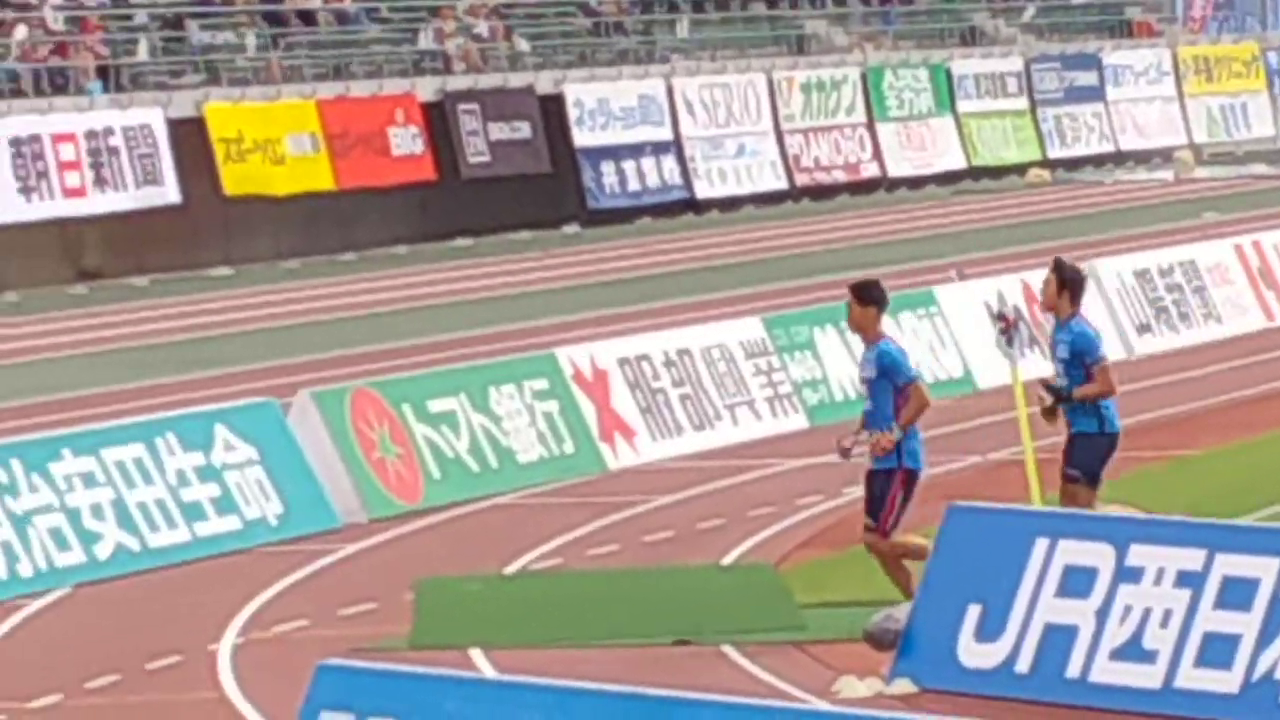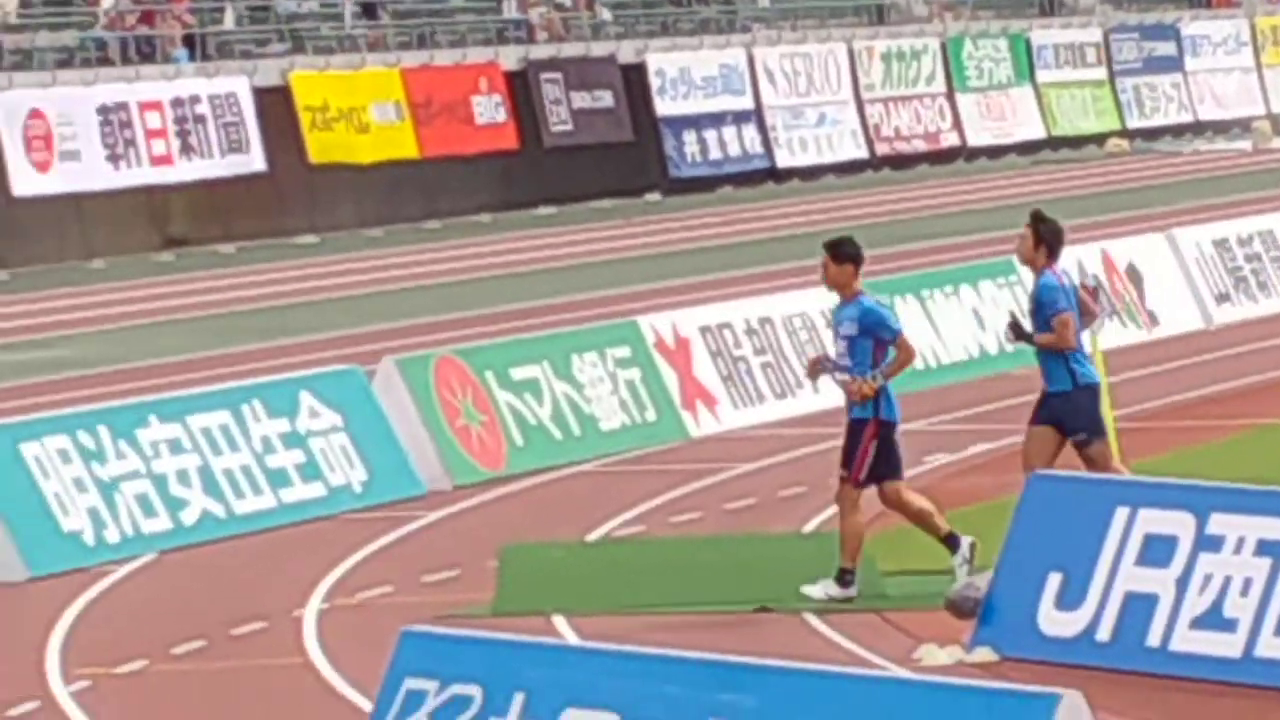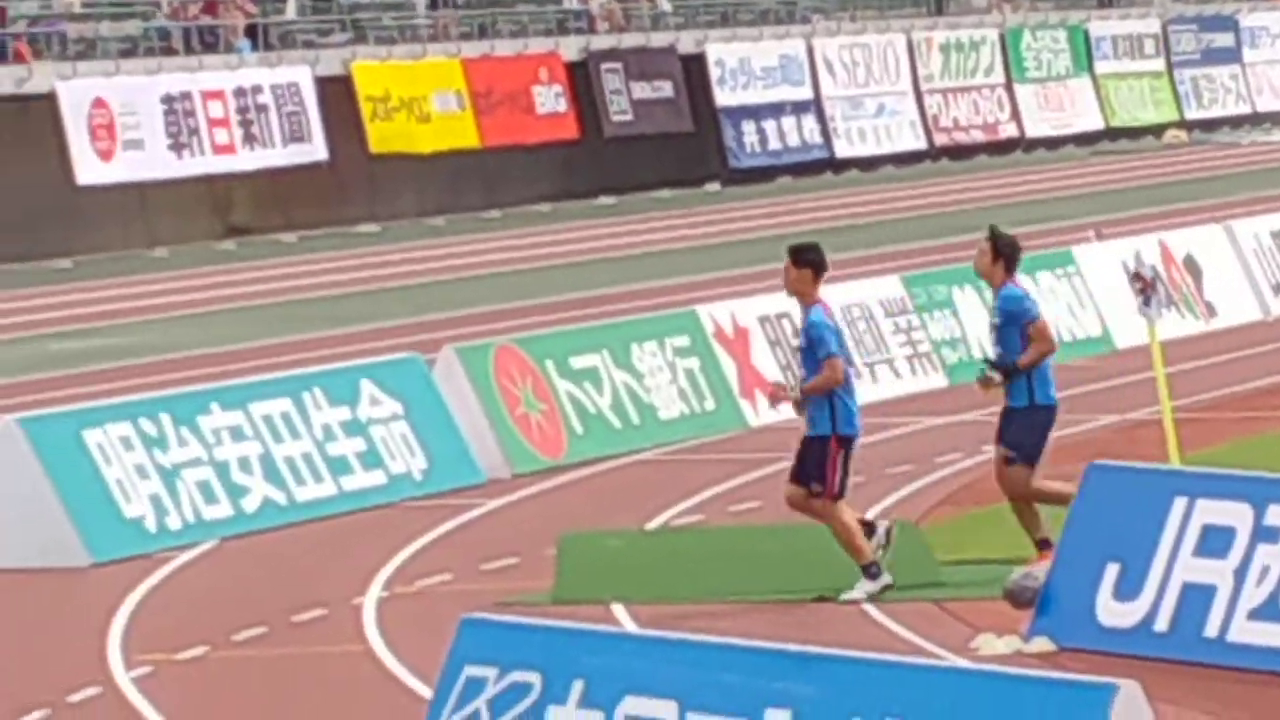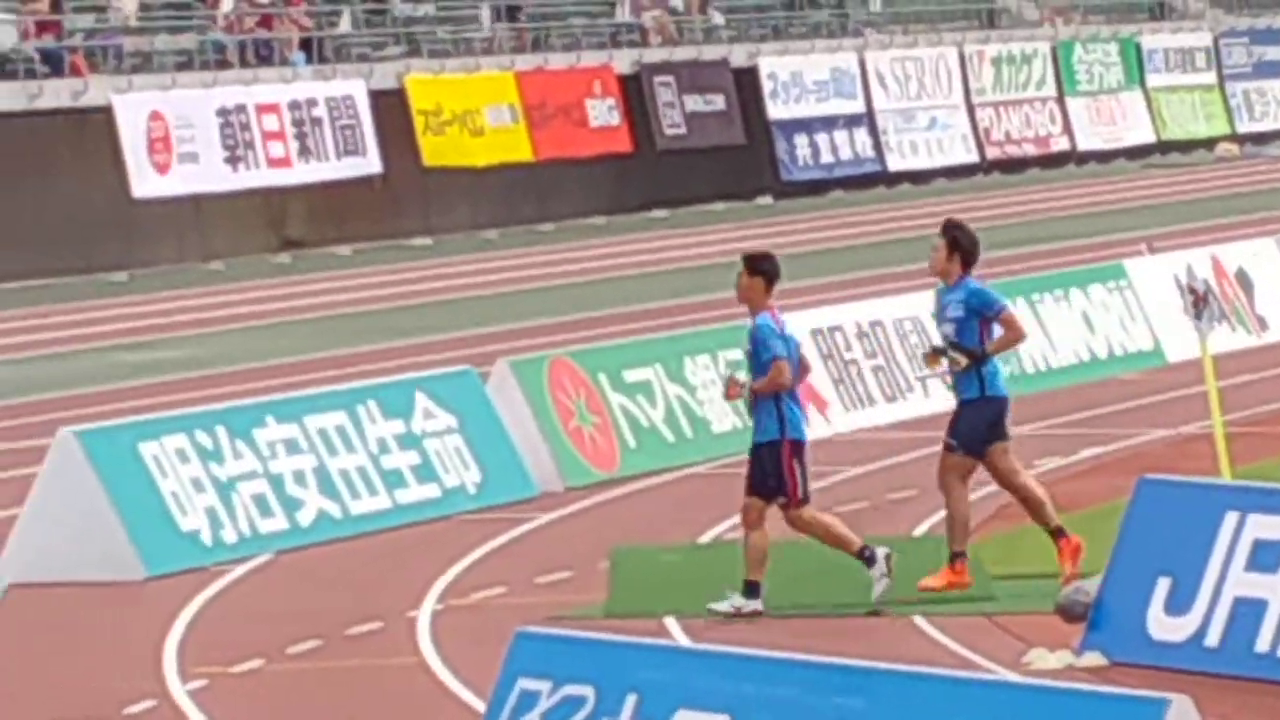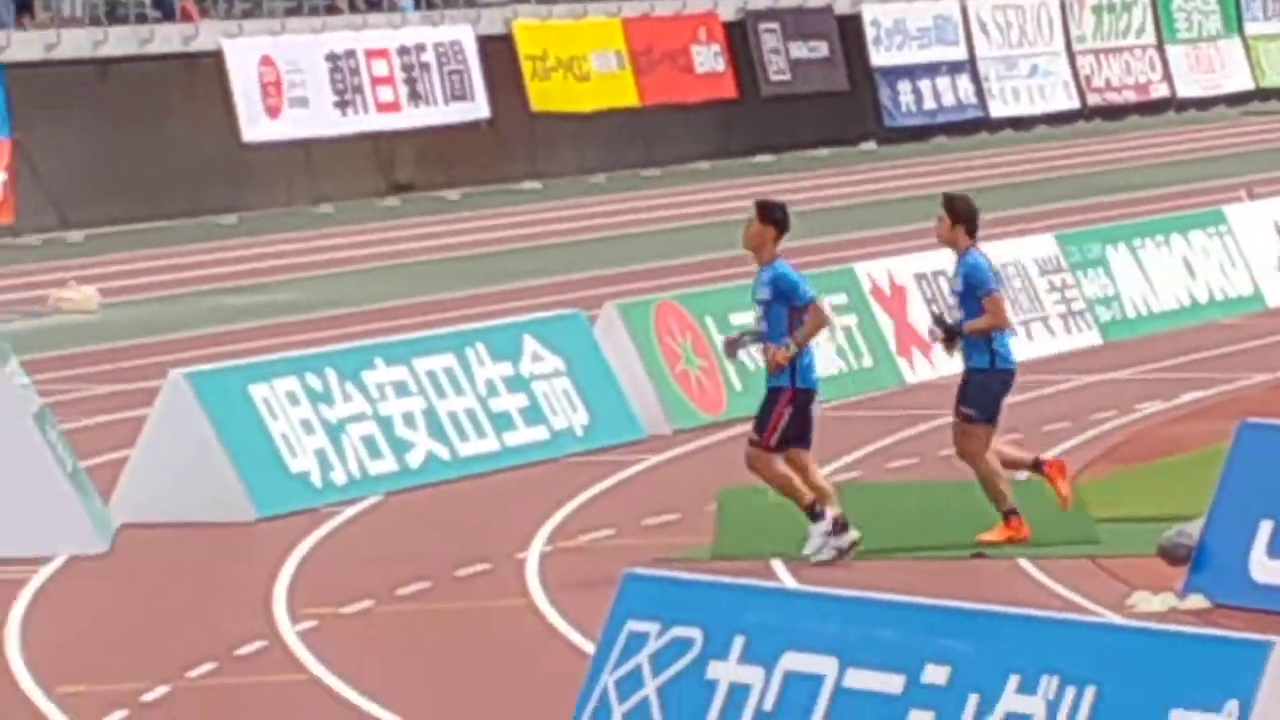
dt=0.2s
person 1, frame 1
left shoulder: (887, 353)
right shoulder: (871, 354)
left elbow: (922, 399)
left wrist: (893, 437)
right wrist: (856, 434)
left hip: (899, 462)
right hip: (885, 462)
left knee: (876, 541)
right knee: (879, 541)
person 1, frame 2
left shoulder: (871, 309)
right shoulder: (841, 311)
left elbow: (906, 353)
left wrist: (872, 383)
right wrist: (825, 365)
left hip: (873, 414)
right hip: (864, 414)
left knee: (846, 493)
right knee: (893, 493)
left ankle: (844, 581)
right ankle: (957, 545)
person 1, frame 3
left shoulder: (817, 321)
right shoulder: (817, 315)
left elbow: (836, 373)
right elbow: (844, 362)
left wrist: (797, 393)
left hip: (833, 427)
right hip: (821, 425)
left knee: (827, 505)
right knee: (796, 498)
left ankle: (873, 575)
right ankle: (872, 531)
person 1, frame 4
left shoulder: (762, 325)
right shoulder: (773, 323)
left elbow: (779, 376)
right elbow: (803, 368)
left wrist: (744, 390)
left hip: (780, 432)
right hip: (768, 434)
left knee: (798, 514)
right knee: (751, 510)
left ankle: (873, 558)
right ankle: (750, 595)
person 1, frame 5
left shoulder: (782, 275)
right shoulder: (767, 275)
left elbow: (820, 318)
left wrist: (788, 350)
right wrist: (743, 339)
left hip: (791, 381)
right hip: (787, 381)
left knee: (758, 457)
right knee: (797, 460)
left ankle: (818, 515)
right ankle: (839, 530)
person 2, frame 1
left shoulder: (1081, 334)
right shoulder: (1060, 329)
left elbow: (1108, 387)
left wrist: (1065, 397)
right wrist: (1055, 403)
left hip: (1096, 432)
right hip: (1082, 431)
left knee: (1076, 509)
right knee: (1074, 506)
person 2, frame 2
left shoulder: (1047, 286)
right shoulder: (1055, 279)
left elbow: (1067, 341)
right elbow: (1092, 311)
left wrist: (1029, 338)
left hip: (1074, 389)
right hip: (1058, 391)
left knee: (1101, 469)
right knee: (1033, 466)
person 2, frame 3
left shoulder: (1013, 298)
right shoulder: (1003, 299)
left elbow: (1047, 342)
left wrist: (1017, 368)
right wrist: (996, 370)
left hip: (1033, 403)
right hip: (1019, 403)
left knee: (1017, 487)
right knee: (1008, 485)
right ankle: (1045, 549)
person 2, frame 4
left shoulder: (975, 292)
right shoulder: (944, 294)
left elbow: (1016, 332)
left wrist: (977, 354)
right wrist: (939, 353)
left hip: (982, 396)
right hip: (973, 397)
left knee: (950, 479)
right knee: (1009, 476)
left ankle: (957, 568)
right ankle: (1064, 541)
person 2, frame 5
left shoulder: (975, 266)
right shoulder: (966, 262)
left elbow: (1000, 319)
left wrist: (958, 330)
right wrist: (954, 333)
left hip: (991, 367)
right hip: (980, 367)
left knee: (973, 448)
right knee: (968, 447)
left ankle: (1013, 524)
right ankle: (1046, 467)
